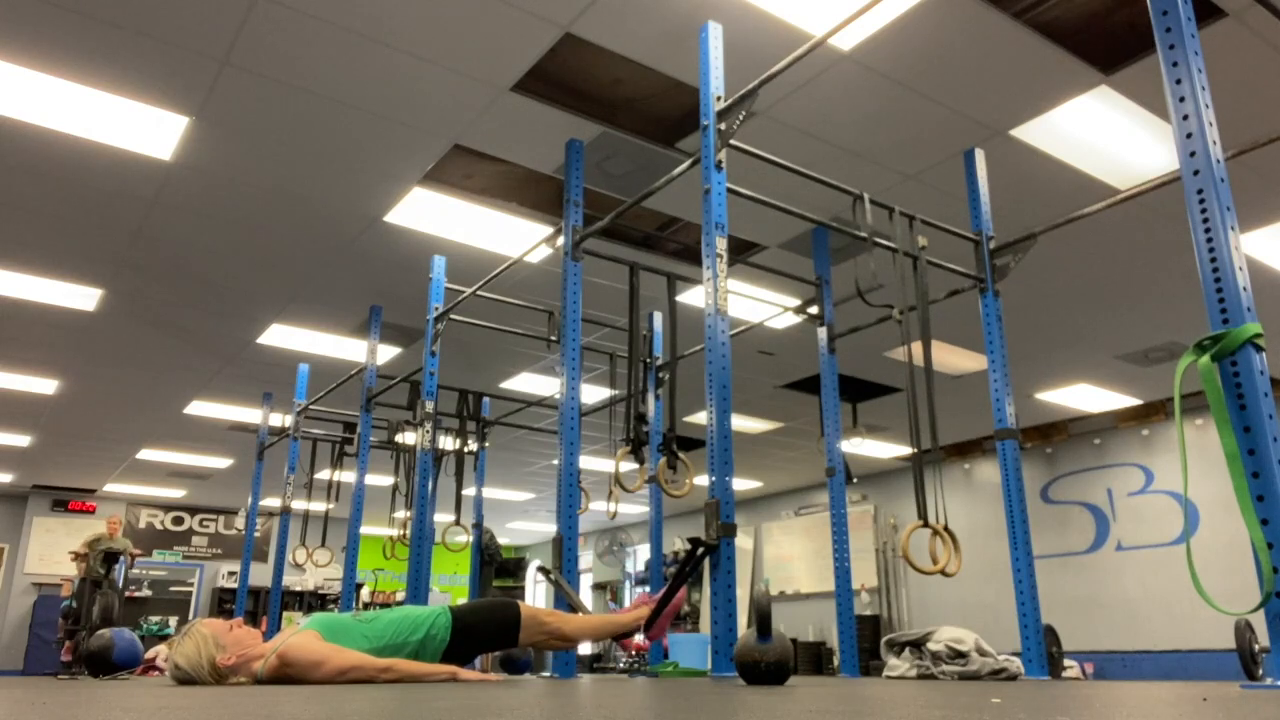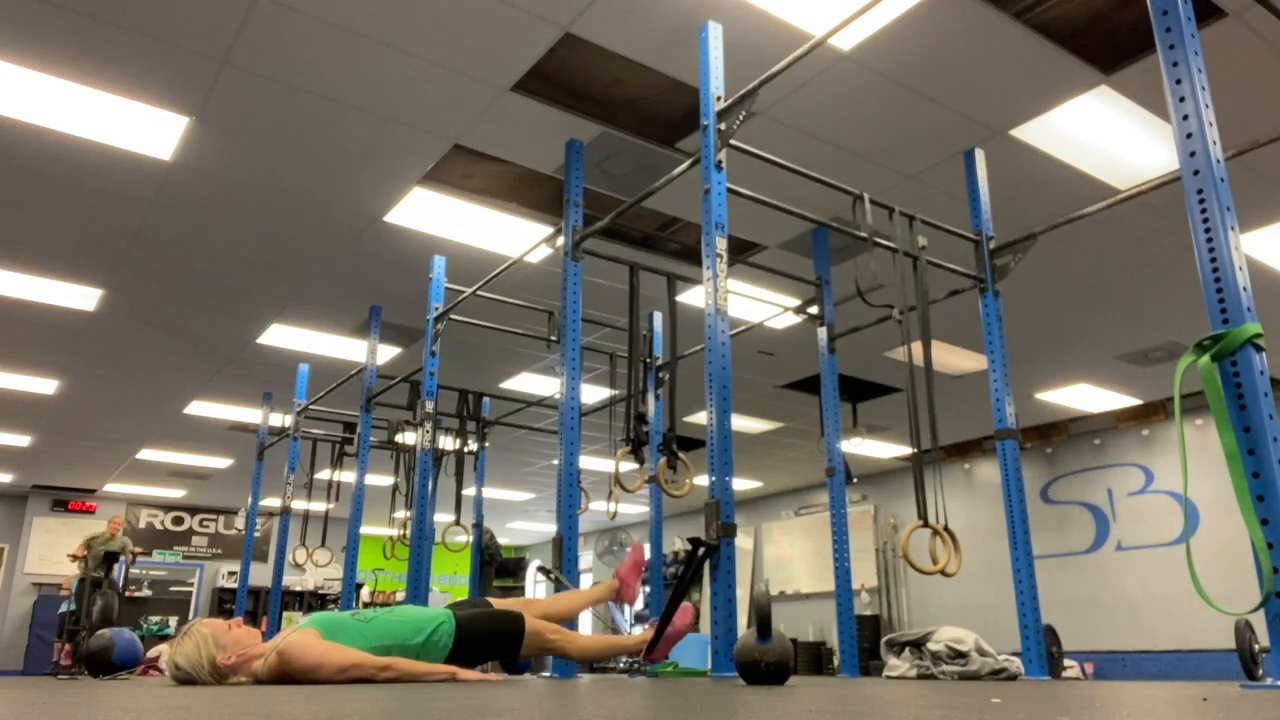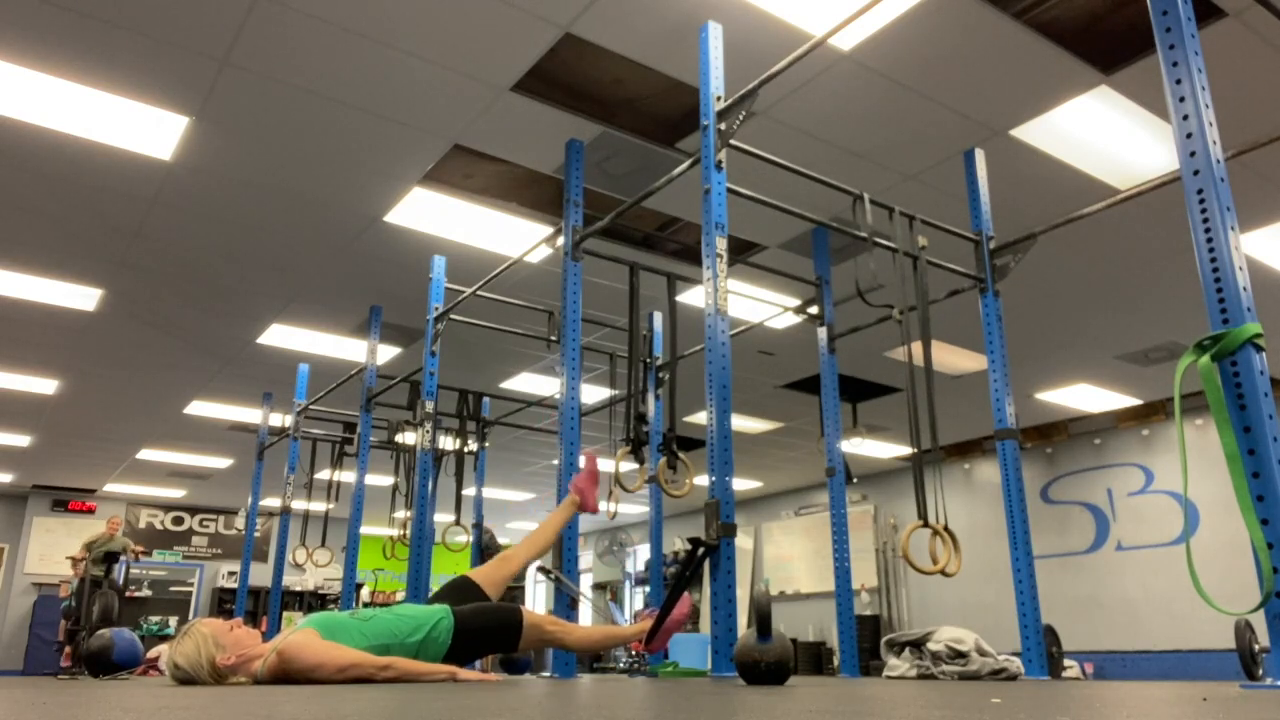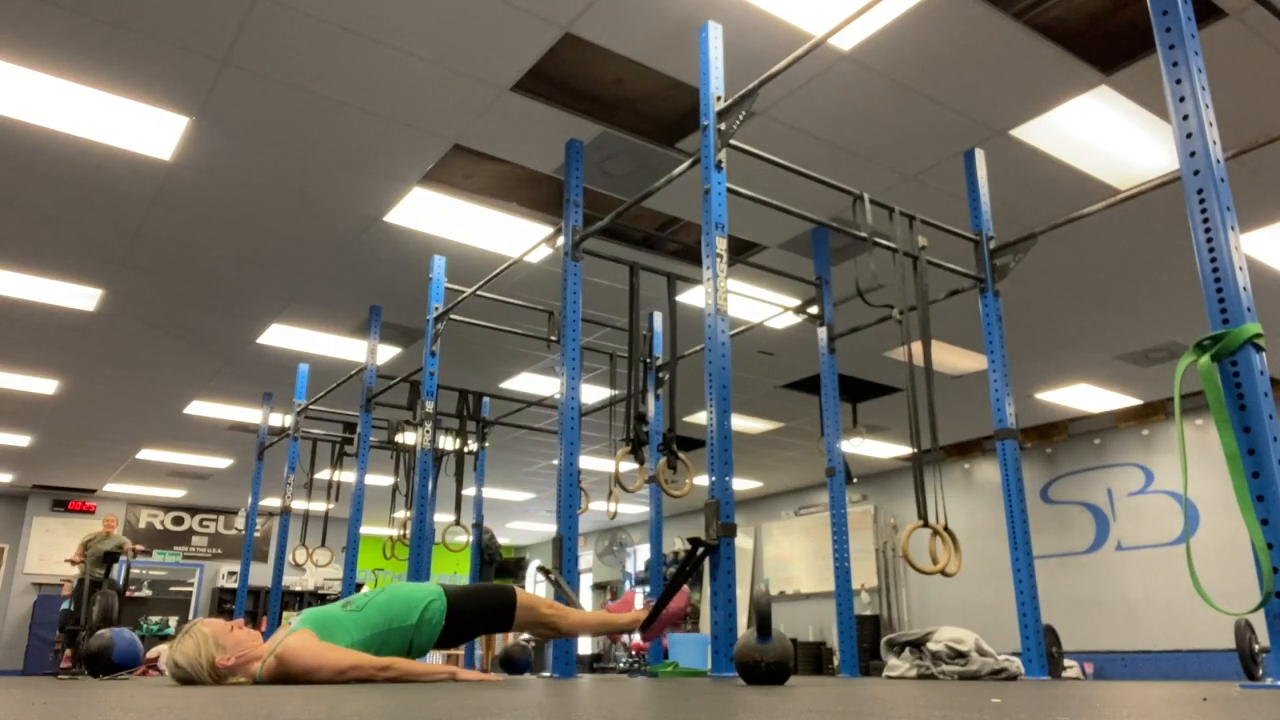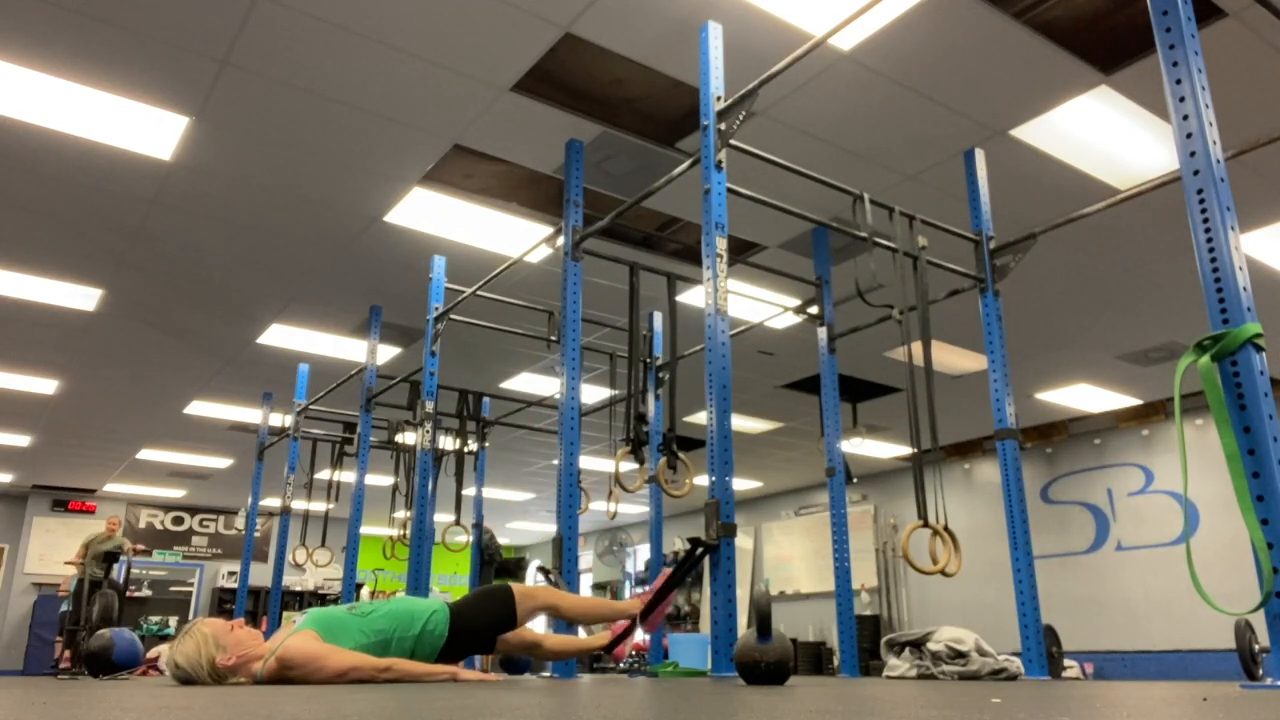
dt=1s
person 1, frame 1
left shoulder: (274, 655)
right shoulder: (289, 660)
right elbow: (382, 669)
right wrist: (457, 673)
left hip: (435, 627)
right hip: (444, 634)
left knee: (538, 634)
right knee: (546, 622)
left ankle: (629, 624)
right ankle: (643, 619)
person 1, frame 2
left shoulder: (280, 644)
right shoulder: (288, 656)
right elbow: (380, 667)
right wrist: (456, 672)
left hip: (433, 625)
right hip: (442, 640)
left knee: (525, 607)
right knee: (549, 634)
left ankle: (616, 585)
right ankle: (647, 640)
person 1, frame 3
left shoulder: (278, 651)
right shoulder: (290, 656)
right elbow: (380, 667)
right wrist: (456, 672)
left hip: (429, 616)
right hip: (441, 632)
left knee: (512, 560)
right knee: (548, 627)
left ankle: (577, 501)
right ankle: (646, 631)
person 1, frame 4
left shoulder: (275, 651)
right shoulder: (289, 659)
right elbow: (380, 669)
right wrist: (456, 674)
left hip: (425, 606)
right hip: (434, 613)
left knee: (535, 616)
right knee: (545, 613)
left ankle: (614, 618)
right ankle: (642, 621)
person 1, frame 5
left shoulder: (273, 652)
right shoulder: (292, 658)
right elbow: (380, 669)
right wrist: (458, 674)
left hip: (430, 620)
right hip: (437, 631)
left knee: (530, 642)
right knee: (541, 594)
left ankle: (604, 642)
right ankle: (638, 608)
